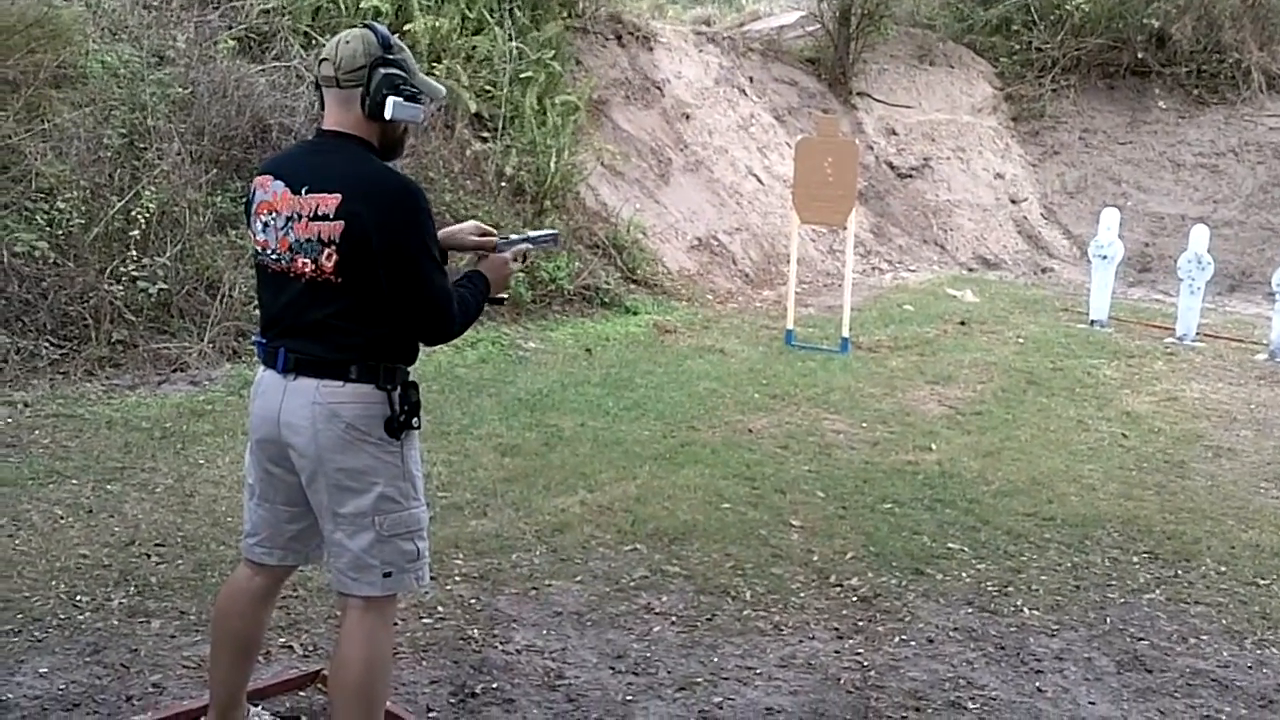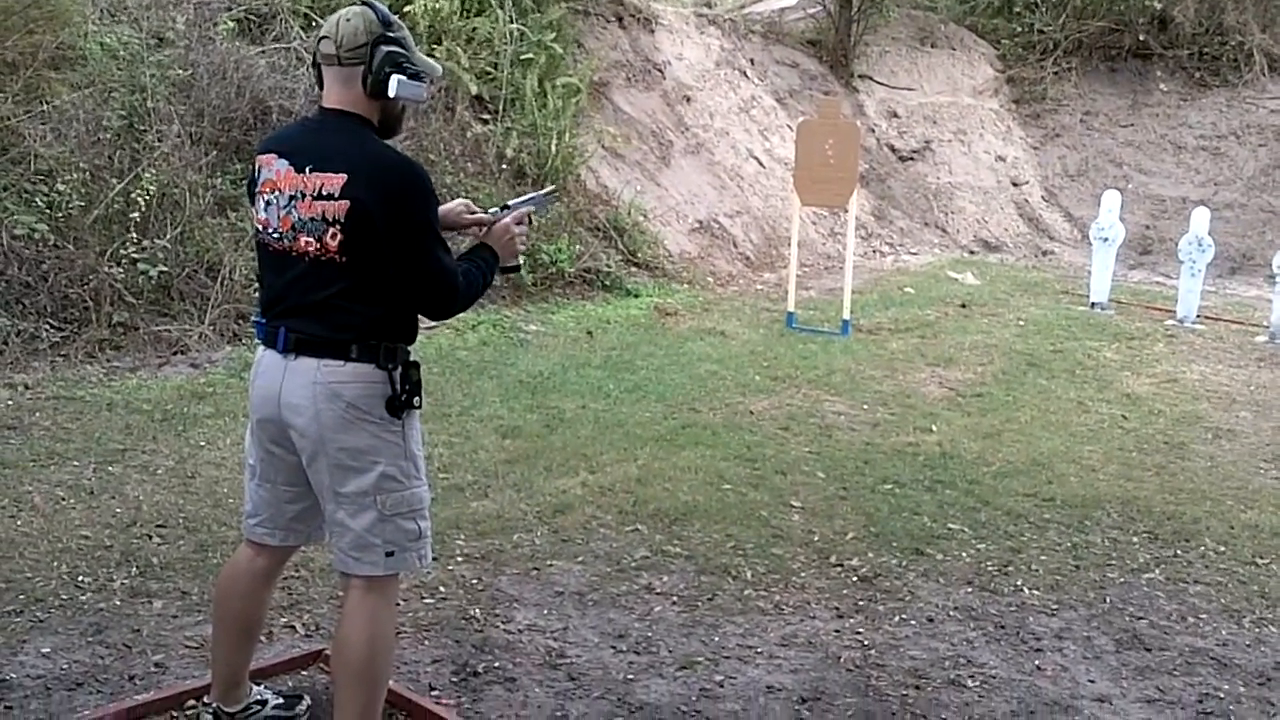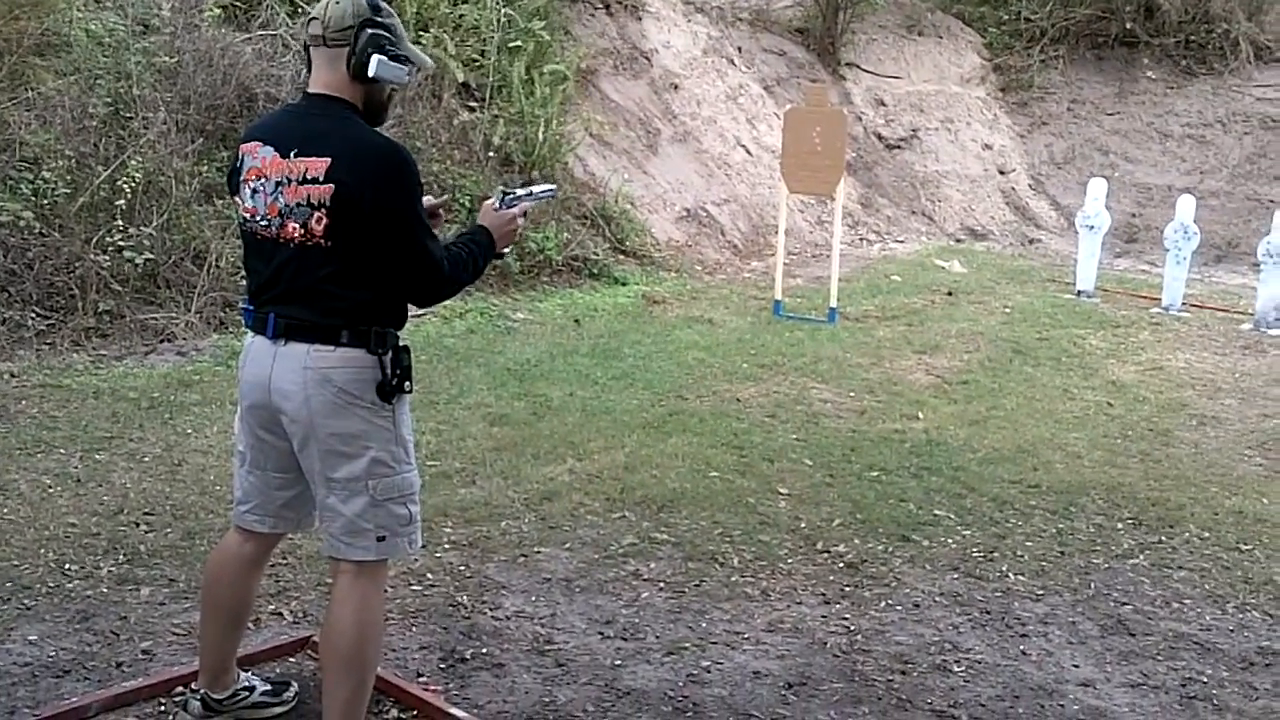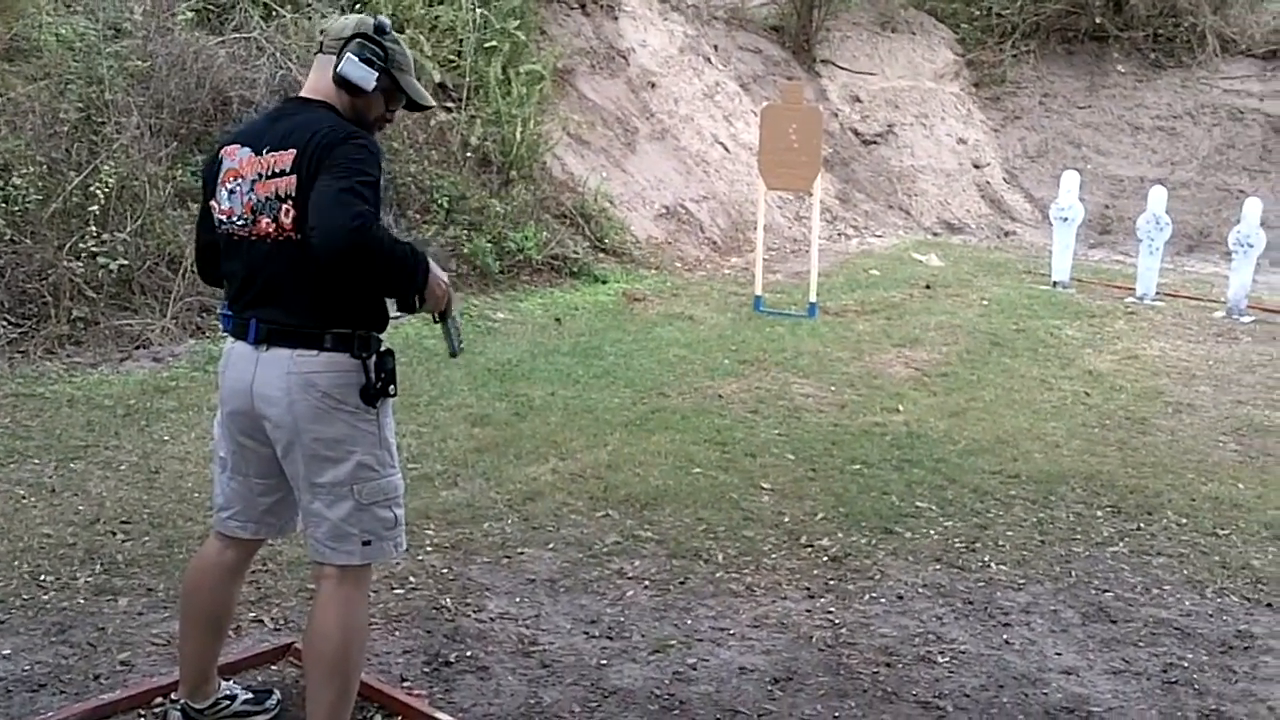
dt=0.4s
person 1, frame 1
left shoulder: (270, 177)
right shoulder: (388, 191)
right elbow: (433, 321)
left wrist: (435, 243)
right wrist: (482, 281)
left hip: (274, 391)
right hip: (352, 408)
left knee: (260, 565)
right knee: (369, 596)
person 1, frame 2
left shoulder: (272, 153)
right shoulder: (392, 172)
right elbow: (437, 296)
left wrist: (432, 219)
right wrist: (489, 254)
left hip: (274, 370)
right hip: (353, 388)
left knee: (262, 544)
right knee: (372, 575)
person 1, frame 3
left shoulder: (254, 142)
right shoulder: (379, 158)
right elbow: (424, 282)
right wrist: (487, 237)
left hip: (264, 356)
right hip: (343, 373)
left knee: (251, 529)
right knee: (362, 561)
person 1, frame 4
left shoulder: (234, 147)
right shoulder: (342, 142)
left elbow: (212, 263)
right elbow: (344, 237)
right wrist: (420, 272)
left hip: (243, 361)
right hip: (323, 376)
left knee: (231, 536)
right knee: (345, 566)
